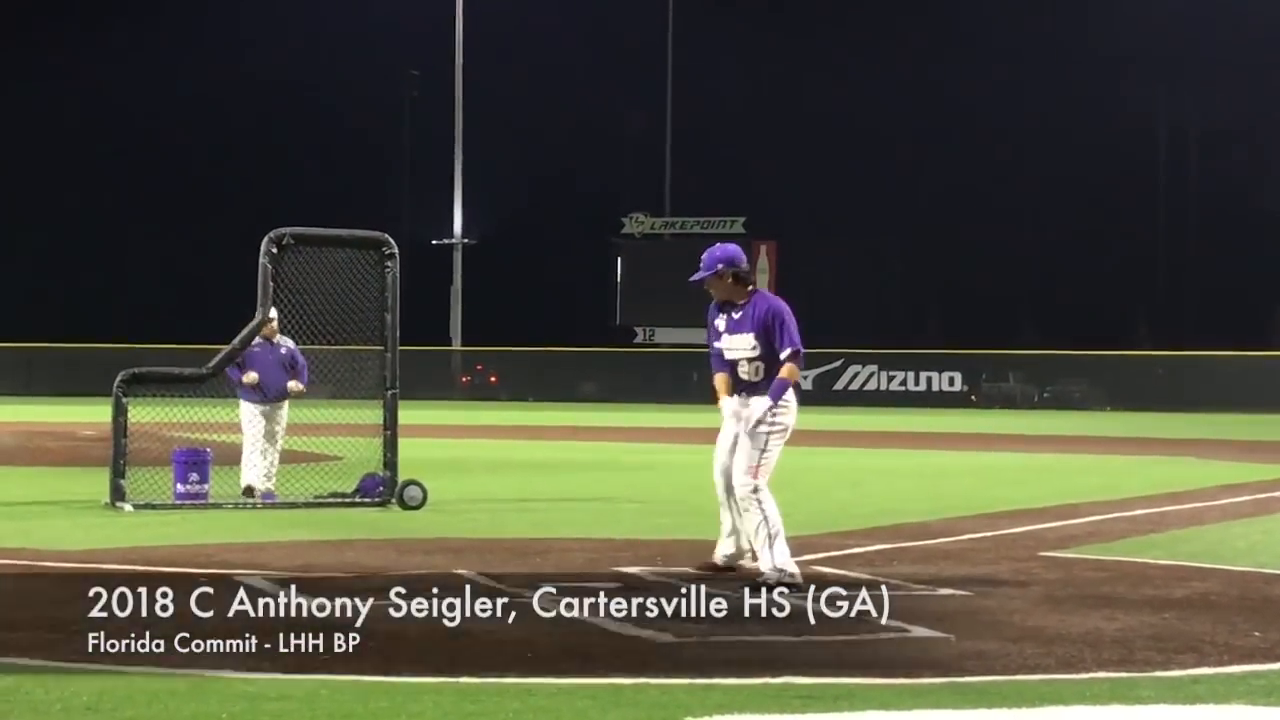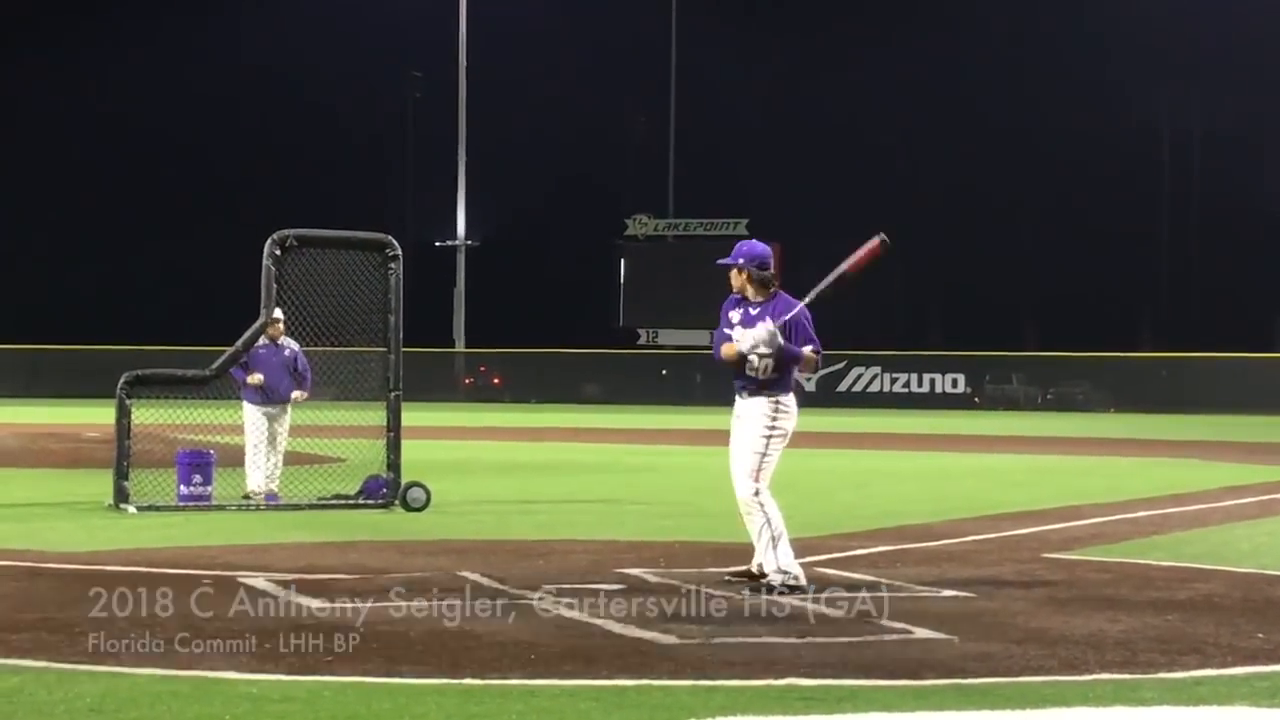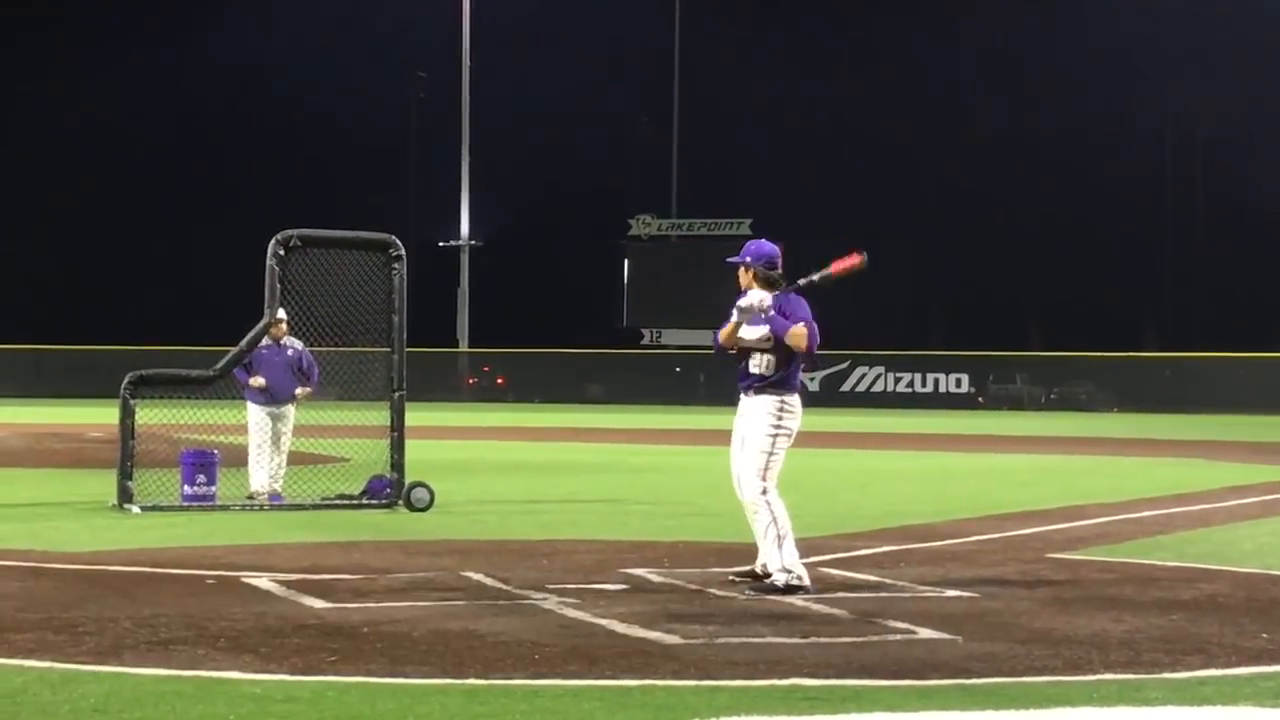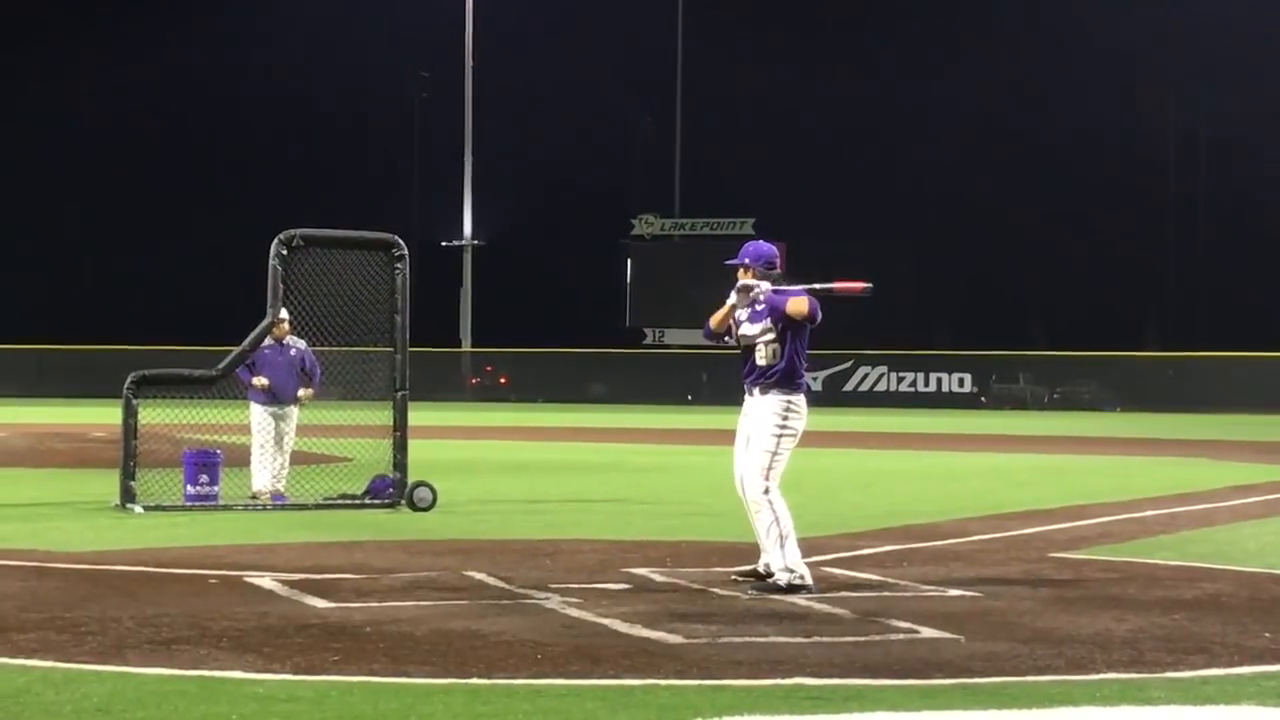
dt=0.3s
person 1, frame 1
left shoulder: (771, 307)
right shoulder: (718, 311)
left elbow: (793, 360)
right elbow: (718, 362)
left wrist: (768, 401)
right wrist: (726, 400)
left hip: (772, 405)
right hip: (740, 403)
left knee: (748, 483)
right knee: (725, 475)
left ankle: (780, 570)
right ankle: (731, 552)
person 1, frame 2
left shoulder: (789, 309)
right shoulder: (732, 305)
left elbow: (812, 361)
right elbow: (721, 349)
left wrist: (781, 346)
right wrist: (747, 344)
left hip: (772, 407)
right hip: (744, 403)
left knee: (751, 487)
right knee: (744, 486)
left ankle: (787, 575)
right ankle: (766, 563)
person 1, frame 3
left shoulder: (791, 304)
right shoulder: (745, 304)
left elbow: (808, 344)
right elbow: (721, 343)
left wrist: (767, 314)
right wrist: (740, 317)
left hip: (775, 406)
right hip: (748, 403)
left knee: (758, 486)
right knee: (743, 483)
left ankle: (791, 574)
right ankle: (769, 562)
person 1, frame 4
left shoulder: (789, 298)
right shoulder: (744, 306)
left elbow: (811, 311)
right elbow: (711, 332)
left wrist: (767, 297)
right wrist: (734, 302)
left hip: (781, 405)
right hip: (753, 402)
left knee: (760, 485)
right knee: (746, 482)
left ankle: (793, 573)
right ankle: (772, 562)
person 2, frame 1
left shoulder: (289, 346)
right shoulder: (246, 344)
left elbow: (301, 368)
right elbow: (230, 365)
left wrist: (300, 383)
right wrist: (241, 378)
left hip: (279, 404)
right hip: (251, 403)
left knee: (273, 446)
right knee: (252, 443)
left ankle: (267, 487)
right ankle: (250, 486)
person 2, frame 2
left shoulder: (293, 347)
right shoulder: (251, 345)
left elbow: (304, 372)
right elbow: (234, 365)
left wrist: (304, 390)
right wrist: (246, 379)
left hip: (281, 406)
right hip: (255, 405)
left knee: (277, 449)
right knee: (255, 447)
left ankle: (271, 489)
right ankle: (255, 490)
person 2, frame 3
left shoulder: (297, 347)
right shoulder: (254, 345)
left elbow: (311, 368)
right elbow: (238, 366)
left wrist: (308, 387)
right wrist: (248, 380)
left hip: (286, 406)
right hip: (258, 405)
left knee: (280, 448)
right knee: (259, 447)
left ankle: (274, 489)
right ankle: (258, 490)
person 2, frame 4
left shoulder: (300, 346)
right shoulder: (257, 345)
left elbow: (313, 369)
right elbow: (241, 366)
left wrist: (311, 388)
right wrist: (252, 380)
left hip: (289, 406)
right hip: (262, 405)
left knee: (283, 449)
right knee: (261, 447)
left ankle: (277, 489)
right ankle: (260, 490)
